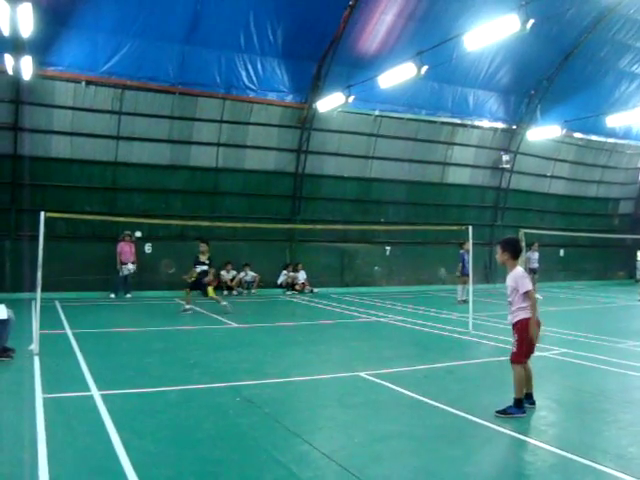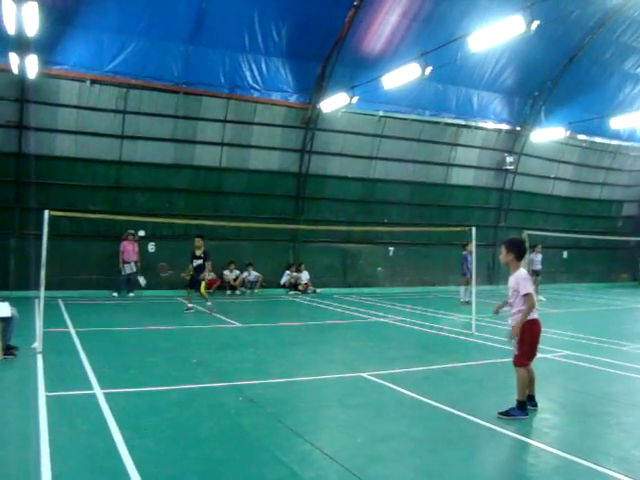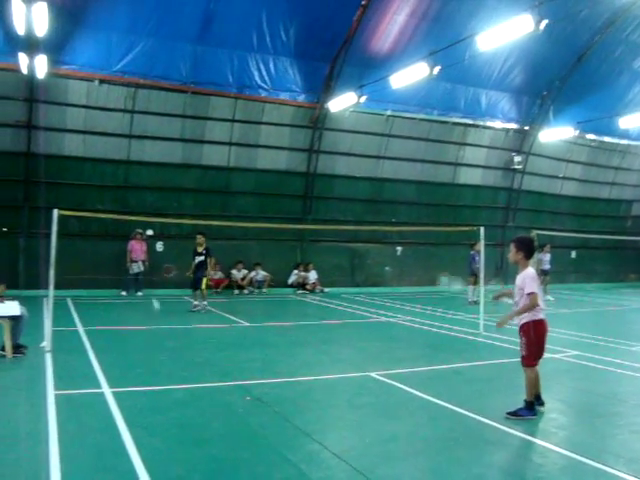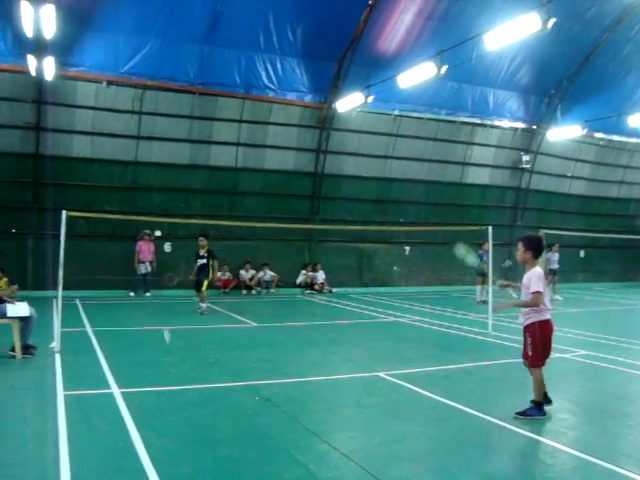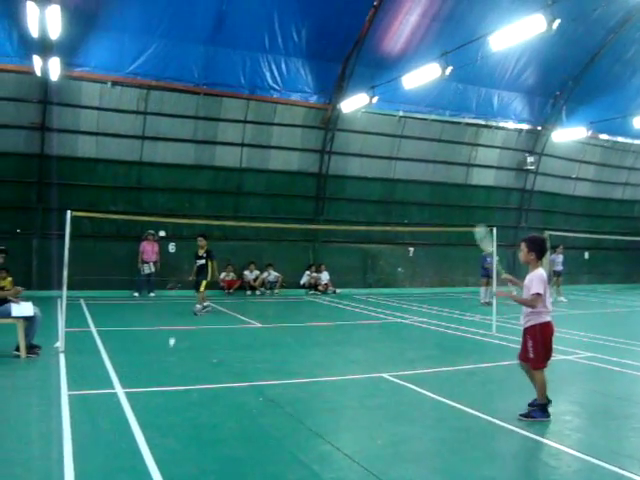
dt=0.1s
person 1, frame 1
left shoulder: (518, 274)
right shoulder: (514, 274)
left elbow: (532, 298)
left wrist: (533, 323)
left hip: (524, 322)
right hip: (521, 321)
left knee: (516, 362)
right knee: (523, 361)
left ankle: (518, 406)
right ankle: (528, 398)
person 1, frame 2
left shoulder: (521, 276)
right shoulder: (515, 275)
left elbow: (531, 303)
left wrist: (517, 325)
right wrist: (505, 303)
left hip: (526, 324)
right hip: (524, 324)
left knee: (520, 364)
right knee: (525, 364)
left ankle: (521, 407)
right ankle: (531, 399)
person 1, frame 3
left shoulder: (529, 275)
right shoulder: (523, 274)
left elbow: (533, 302)
left wrist: (509, 316)
right wrist: (507, 293)
left hip: (532, 324)
right hip: (529, 323)
left knee: (528, 365)
right knee: (531, 364)
left ankle: (529, 407)
right ankle: (537, 398)
person 1, frame 4
left shoulder: (536, 274)
right shoulder: (531, 273)
left elbow: (535, 301)
left wrist: (510, 304)
right wrist: (511, 285)
left hip: (538, 324)
right hip: (532, 324)
left knee: (534, 365)
right knee: (530, 362)
left ankle: (539, 407)
right ankle: (543, 396)
person 1, frame 5
left shoulder: (538, 275)
right shoulder: (533, 274)
left elbow: (533, 302)
left wrist: (510, 295)
right wrist: (514, 281)
left hip: (539, 326)
right hip: (533, 326)
left knee: (536, 367)
right knee: (524, 363)
left ankle: (542, 409)
right ankle: (542, 397)
